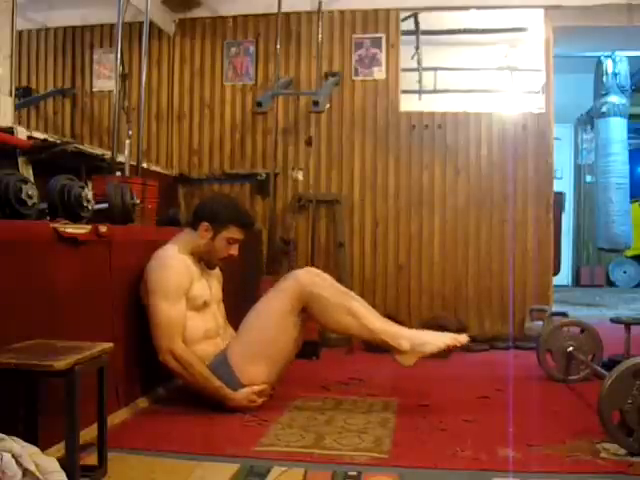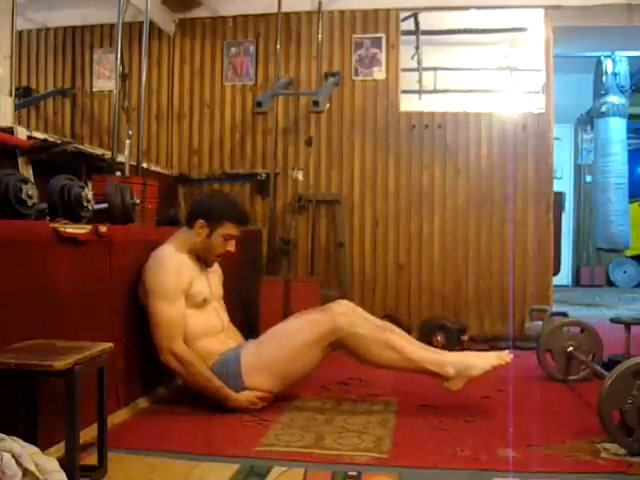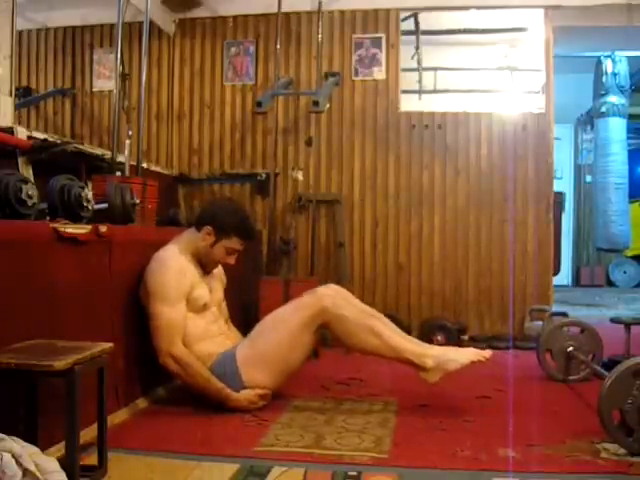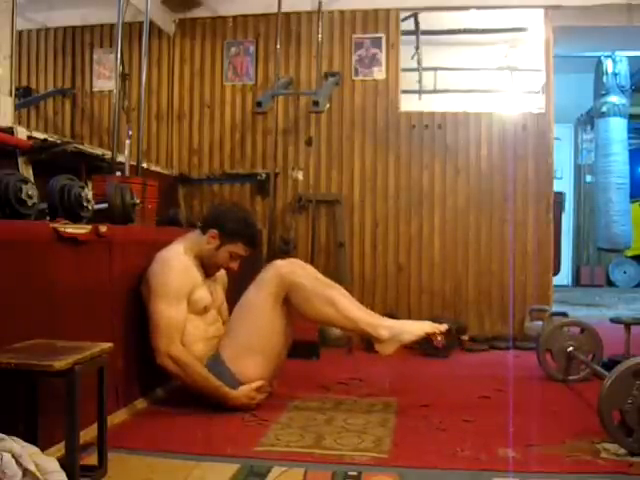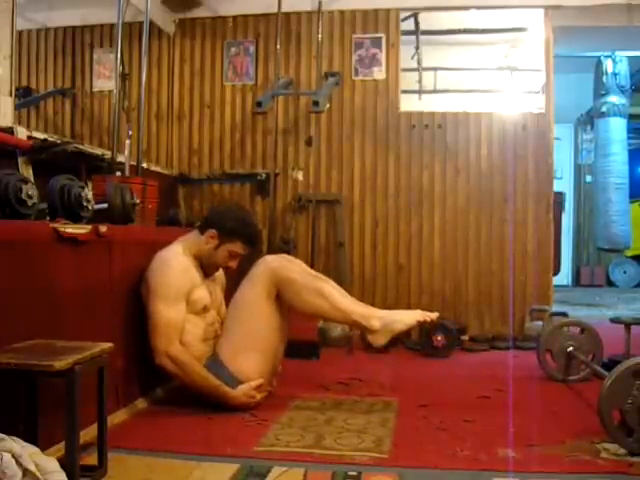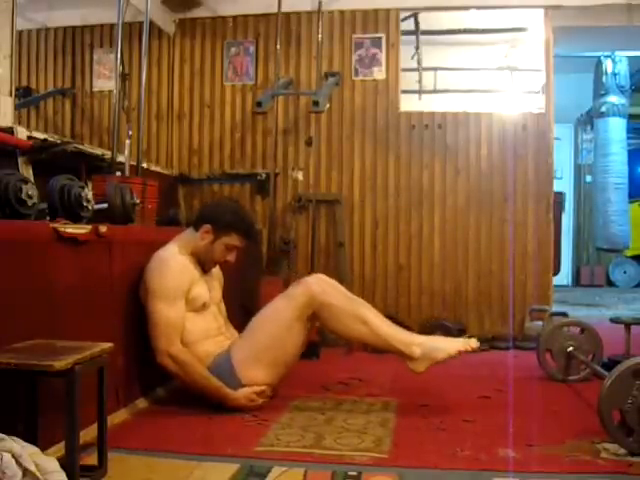
dt=0.7s
person 1, frame 1
left shoulder: (207, 265)
right shoulder: (169, 265)
right elbow: (169, 350)
left wrist: (262, 361)
right wrist: (228, 396)
left hip: (232, 366)
right hip: (224, 376)
left knee: (308, 282)
right knee: (303, 283)
left ankle: (399, 340)
right ankle: (403, 341)
person 1, frame 2
left shoulder: (207, 265)
right shoulder: (166, 265)
right elbow: (171, 351)
left wrist: (257, 358)
right wrist: (228, 397)
left hip: (237, 361)
right hip: (225, 375)
left knee: (341, 311)
right knee: (337, 320)
left ankle: (445, 363)
right ankle: (447, 367)
person 1, frame 3
left shoulder: (210, 267)
right shoulder: (169, 267)
right elbow: (170, 353)
left wrist: (255, 356)
right wrist: (229, 397)
left hip: (234, 363)
right hip: (224, 374)
left knee: (329, 297)
right knee: (324, 301)
left ankle: (424, 355)
right ankle: (427, 358)
person 1, frame 4
left shoulder: (212, 268)
right shoulder: (173, 267)
right elbow: (167, 353)
left wrist: (263, 363)
right wrist: (227, 396)
left hip: (229, 367)
right hip: (220, 377)
left knee: (292, 271)
right knee: (281, 273)
left ankle: (380, 329)
right ankle: (383, 331)
person 1, frame 5
left shoulder: (210, 268)
right shoulder: (172, 266)
right elbow: (166, 353)
left wrist: (264, 363)
right wrist: (227, 395)
left hip: (229, 370)
right hip: (221, 377)
left knee: (282, 268)
right knee: (272, 267)
left ankle: (372, 321)
right ankle: (374, 321)
person 1, frame 6
left shoulder: (208, 267)
right shoulder: (169, 267)
right elbow: (167, 352)
left wrist: (258, 355)
right wrist: (228, 396)
left hip: (233, 363)
right hip: (224, 375)
left knee: (318, 288)
right knee: (313, 289)
left ankle: (413, 346)
right ankle: (416, 349)
